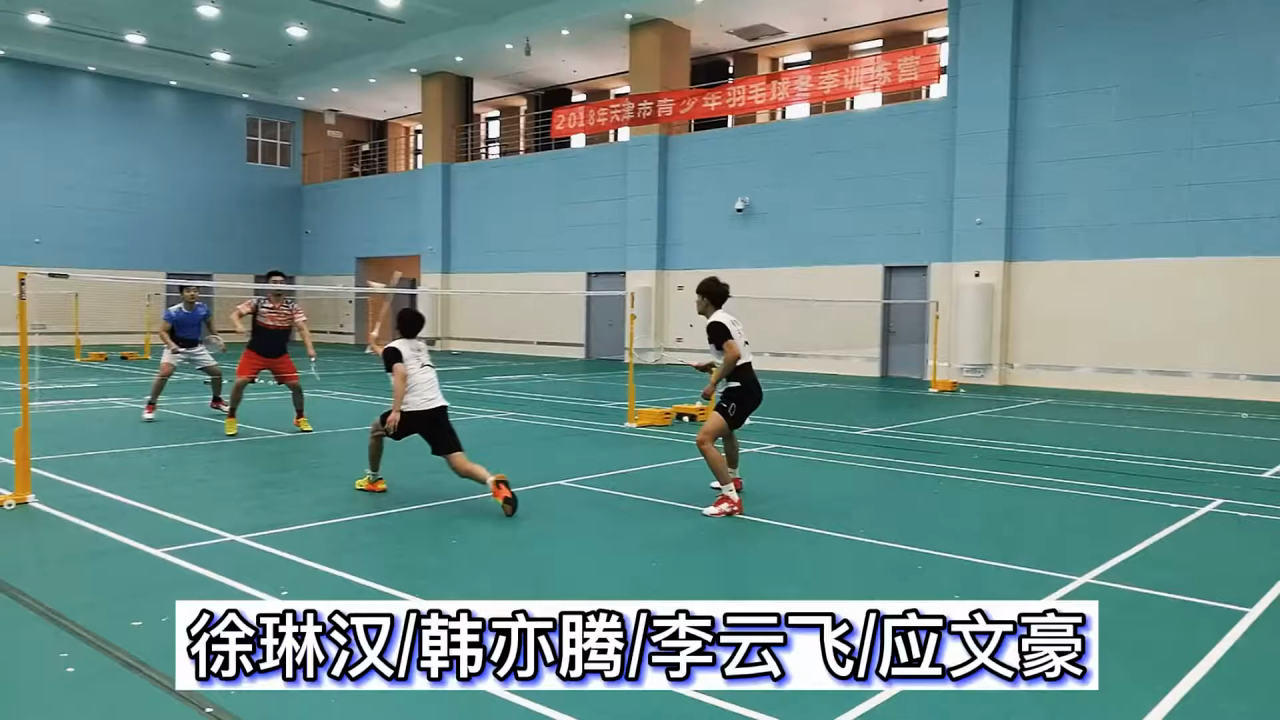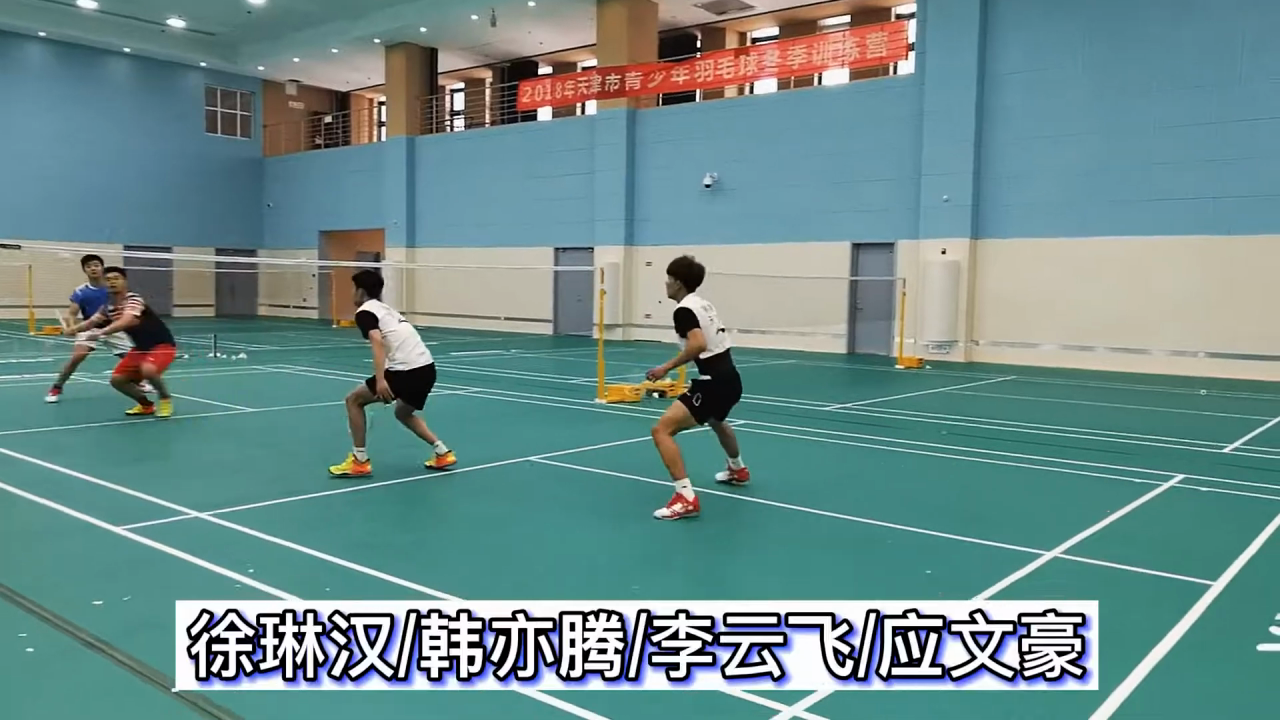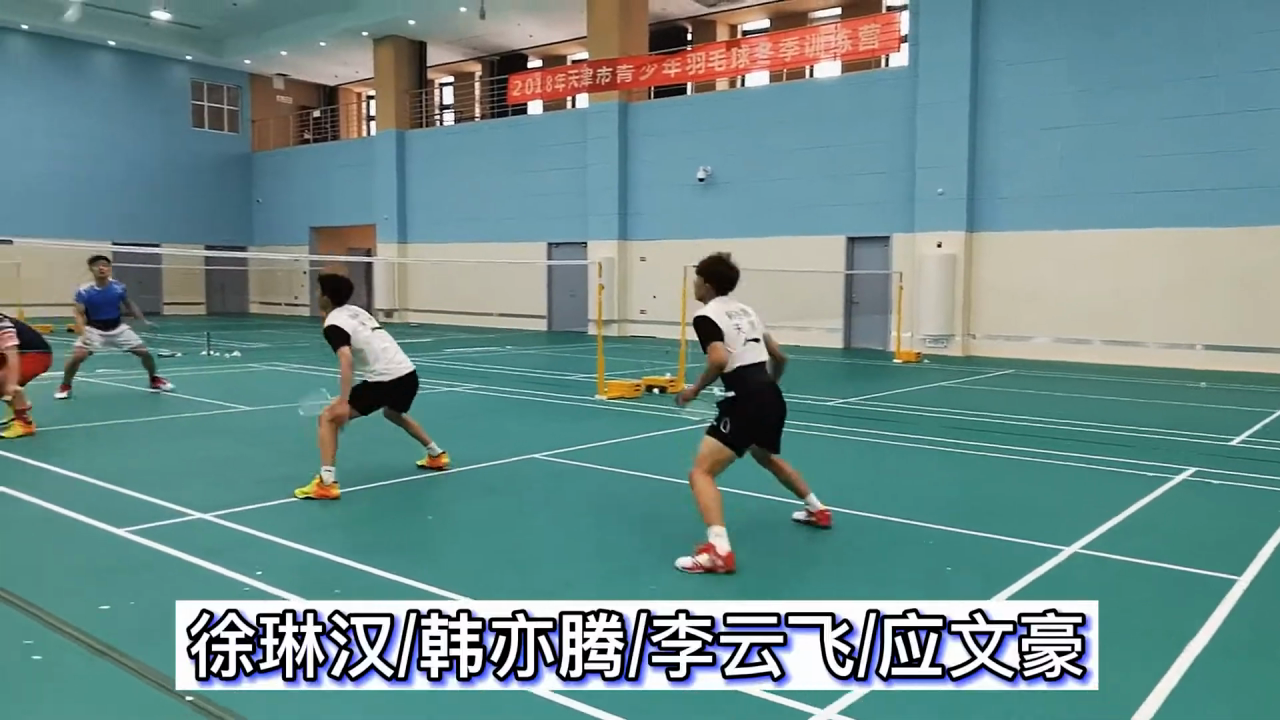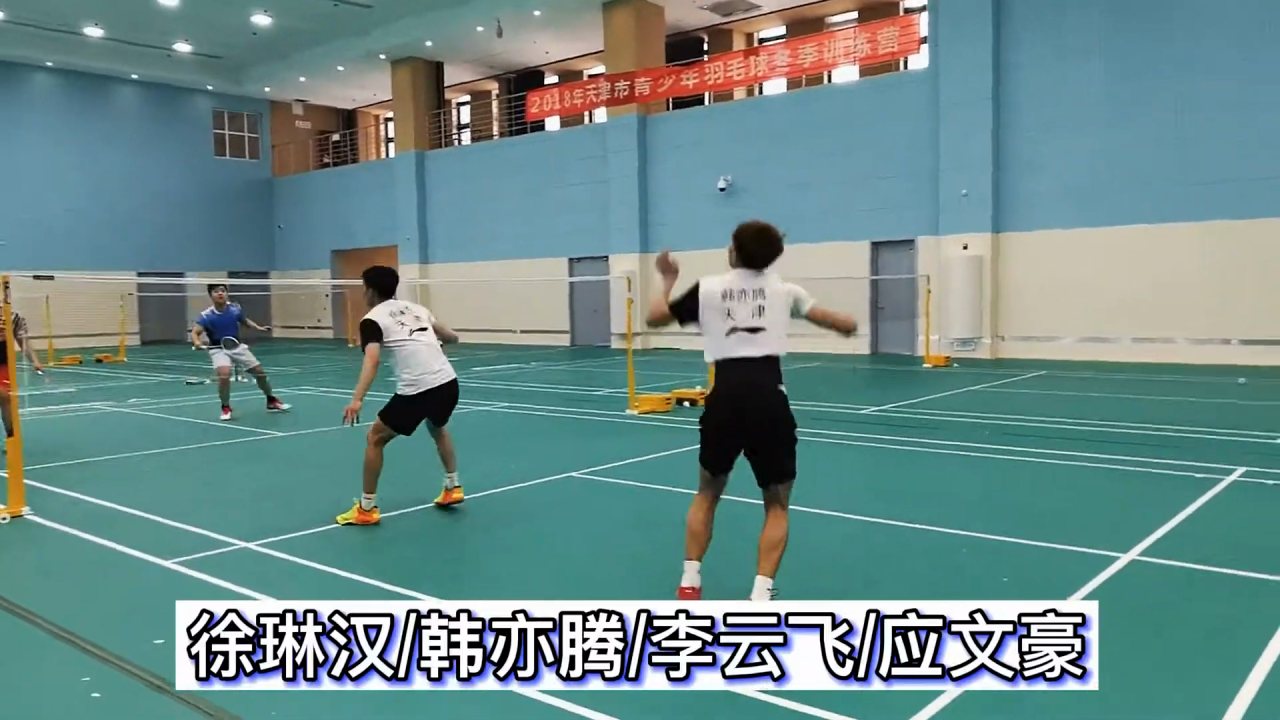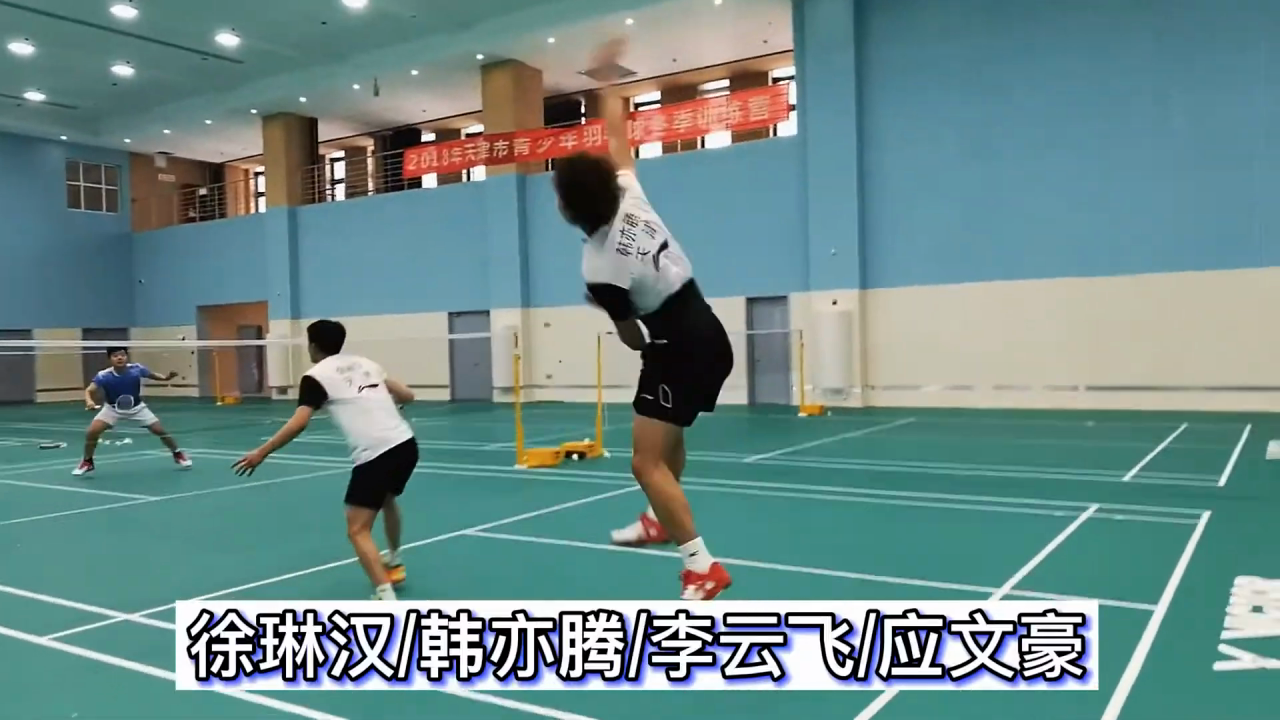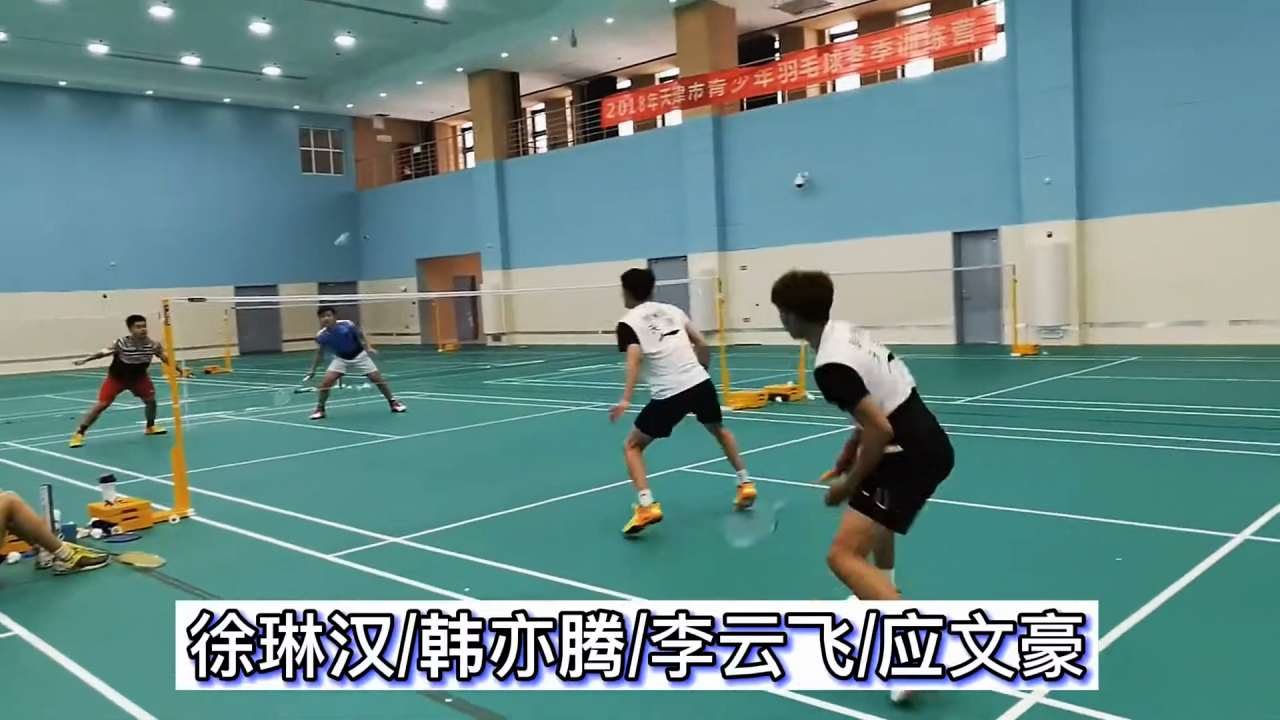
dt=0.5s
person 1, frame 1
left shoulder: (715, 324)
right shoulder: (728, 319)
left elbow: (733, 355)
left wrist: (712, 383)
right wrist: (712, 365)
left hip: (740, 391)
right hip: (749, 388)
left knee: (704, 439)
right knee: (727, 432)
left ankle: (731, 499)
right ankle: (732, 478)
person 1, frame 2
left shoulder: (684, 310)
right shoulder: (703, 304)
left elbow: (698, 345)
left wrist: (666, 367)
left hip: (713, 383)
right hip: (730, 379)
left knee: (662, 430)
right knee: (715, 420)
left ankle: (686, 497)
right ankle: (737, 469)
person 1, frame 3
left shoulder: (706, 316)
right shoulder: (745, 311)
left elbow: (719, 360)
right elbow: (778, 355)
left wrist: (695, 389)
left hip: (745, 403)
right hip: (772, 398)
left knee: (701, 473)
right knee: (766, 457)
left ankle: (718, 549)
right ankle: (815, 509)
person 1, frame 4
left shoulder: (707, 288)
right shoulder: (784, 291)
left elbow: (655, 317)
right elbow: (844, 326)
left wrist: (667, 281)
right wrist: (847, 321)
left hip: (724, 403)
right hip: (770, 404)
left knee: (707, 495)
right knee: (777, 507)
left ankle: (689, 585)
right ankle: (761, 596)
person 1, frame 5
left shoulder: (598, 271)
right shoulder: (628, 196)
left elbow: (632, 339)
right elbow: (618, 145)
right wrist: (605, 77)
left hip: (681, 354)
right hip: (710, 339)
left knee: (648, 464)
right knee: (665, 442)
left ankle: (703, 568)
right ankle: (660, 520)
person 1, frame 6
left shoulder: (830, 365)
right shoulder: (844, 333)
left elbow: (879, 430)
left wrist: (849, 482)
right wrist: (848, 459)
left hip: (915, 453)
right hip: (927, 442)
left knee: (843, 556)
right knee: (869, 504)
right ankle: (886, 590)
person 2, frame 1
left shoulder: (393, 348)
right shoulder: (421, 347)
left elbow: (400, 376)
left wrist: (396, 410)
right wrist: (376, 346)
left hip: (412, 412)
right hip: (438, 410)
left knee: (377, 430)
right knee: (460, 465)
left ankle: (373, 479)
right ankle: (494, 483)
person 2, frame 2
left shoulder: (364, 312)
right shoulder: (386, 308)
left elbow: (378, 343)
left wrist: (379, 379)
left hip: (407, 371)
right hip: (427, 368)
left knee: (353, 400)
right knee: (403, 413)
left ankle: (359, 460)
right ankle: (443, 453)
person 2, frame 3
left shoulder: (333, 324)
right shoulder: (357, 312)
left elbow: (347, 360)
left wrist: (344, 402)
left hip: (387, 380)
right hip: (409, 375)
left knee: (328, 417)
right knee: (393, 414)
left ankle: (327, 482)
right ankle: (436, 455)
person 2, frame 4
left shoulder: (373, 320)
right shoulder: (416, 308)
left elbow: (372, 360)
right elbow: (453, 338)
left wrist: (357, 399)
left hip: (416, 392)
right hip: (448, 384)
left knee: (375, 440)
right knee: (437, 430)
left ankle: (367, 508)
right ankle: (452, 487)
person 2, frame 5
left shoulder: (316, 377)
right shoulder: (367, 363)
left elbow: (298, 423)
right elbow: (407, 396)
left wrist: (261, 453)
left hip: (374, 454)
right hip: (406, 443)
left knee: (357, 531)
right knee: (385, 496)
right ankle: (393, 564)
person 2, frame 6
left shoulder: (628, 322)
right shoulder: (672, 310)
left elbow: (635, 359)
right elbow: (702, 345)
left wrist: (626, 400)
left hip: (669, 394)
right hip: (701, 383)
left knee: (632, 447)
right knee: (719, 430)
left ankle: (646, 506)
right ankle: (745, 483)
